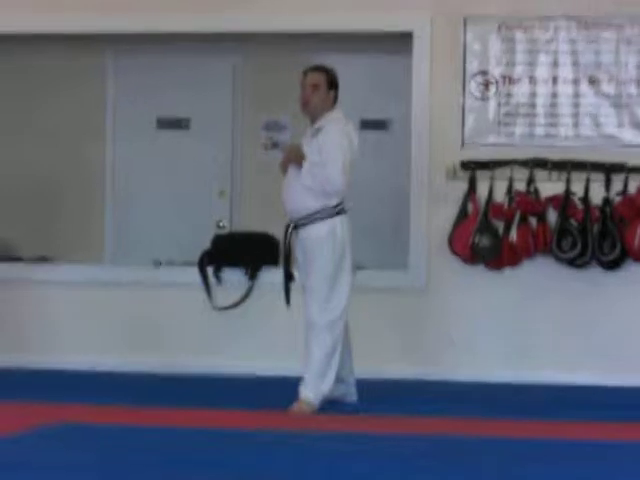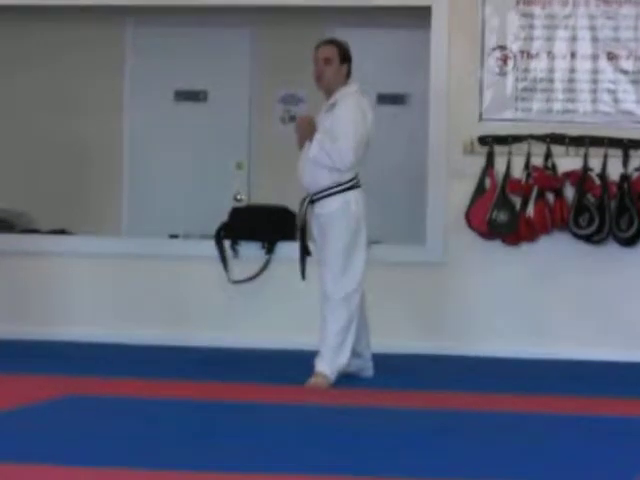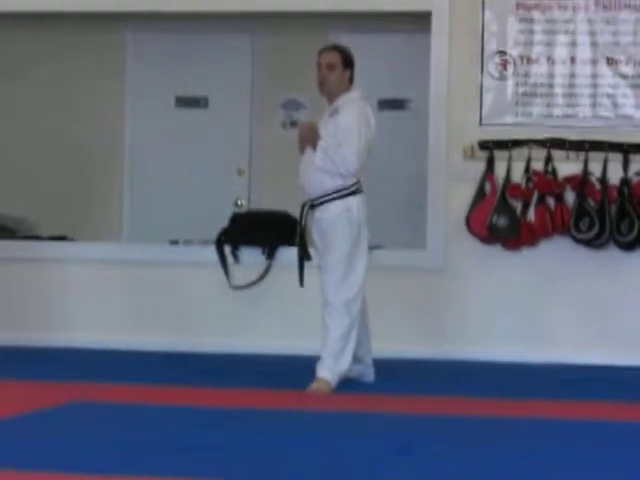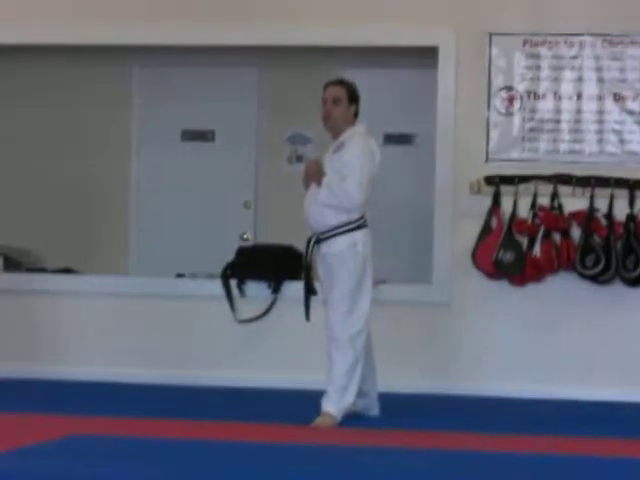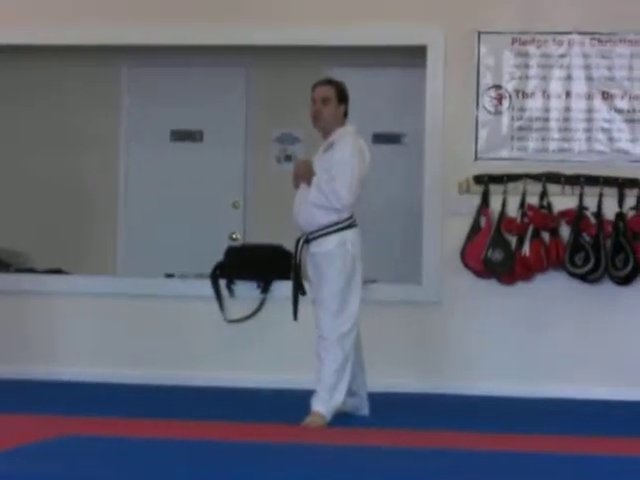
dt=0.7s
person 1, frame 1
left shoulder: (336, 129)
right shoulder: (316, 131)
left elbow: (335, 181)
left wrist: (302, 162)
right wrist: (292, 166)
left hip: (325, 230)
right hip: (310, 230)
left knee: (323, 312)
right knee: (329, 310)
left ankle: (312, 392)
right ankle: (341, 386)
person 1, frame 2
left shoulder: (351, 104)
right shoulder: (333, 106)
left elbow: (344, 157)
left wrist: (312, 136)
right wrist: (308, 139)
left hip: (340, 204)
right hip: (326, 204)
left knee: (338, 286)
right knee: (347, 284)
left ankle: (328, 366)
right ankle: (358, 360)
person 1, frame 3
left shoulder: (354, 110)
right shoulder: (334, 112)
left elbow: (349, 163)
left wrist: (316, 142)
right wrist: (308, 144)
left hip: (341, 209)
right hip: (326, 210)
left knee: (340, 292)
right knee: (347, 290)
left ankle: (329, 372)
right ankle: (358, 365)
person 1, frame 4
left shoulder: (358, 145)
right shoulder: (338, 147)
left elbow: (352, 196)
left wrist: (320, 178)
right wrist: (312, 181)
left hip: (347, 244)
right hip: (332, 244)
left knee: (344, 327)
right knee: (353, 324)
left ankle: (334, 406)
right ankle: (364, 399)
person 1, frame 5
left shoulder: (348, 145)
right shoulder: (329, 147)
left elbow: (343, 197)
left wrist: (310, 178)
right wrist: (304, 180)
left hip: (336, 244)
right hip: (321, 244)
left knee: (333, 327)
right knee: (341, 324)
left ankle: (323, 406)
right ankle: (353, 399)
